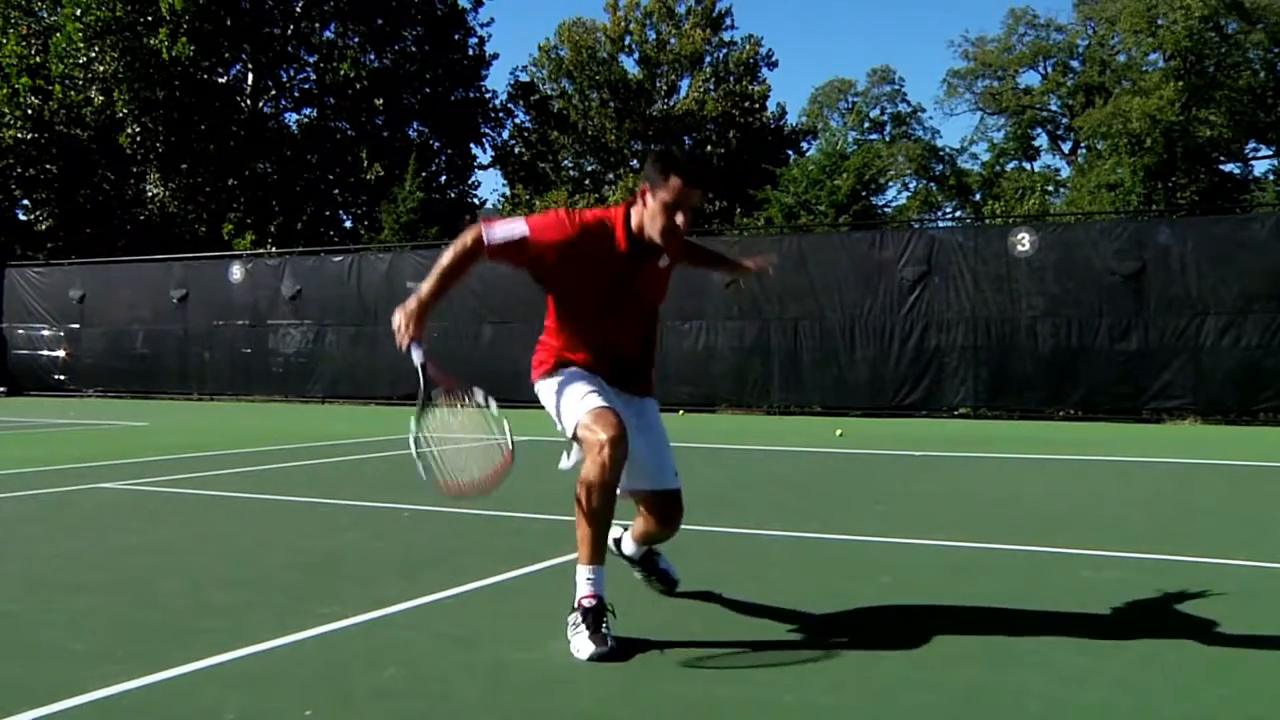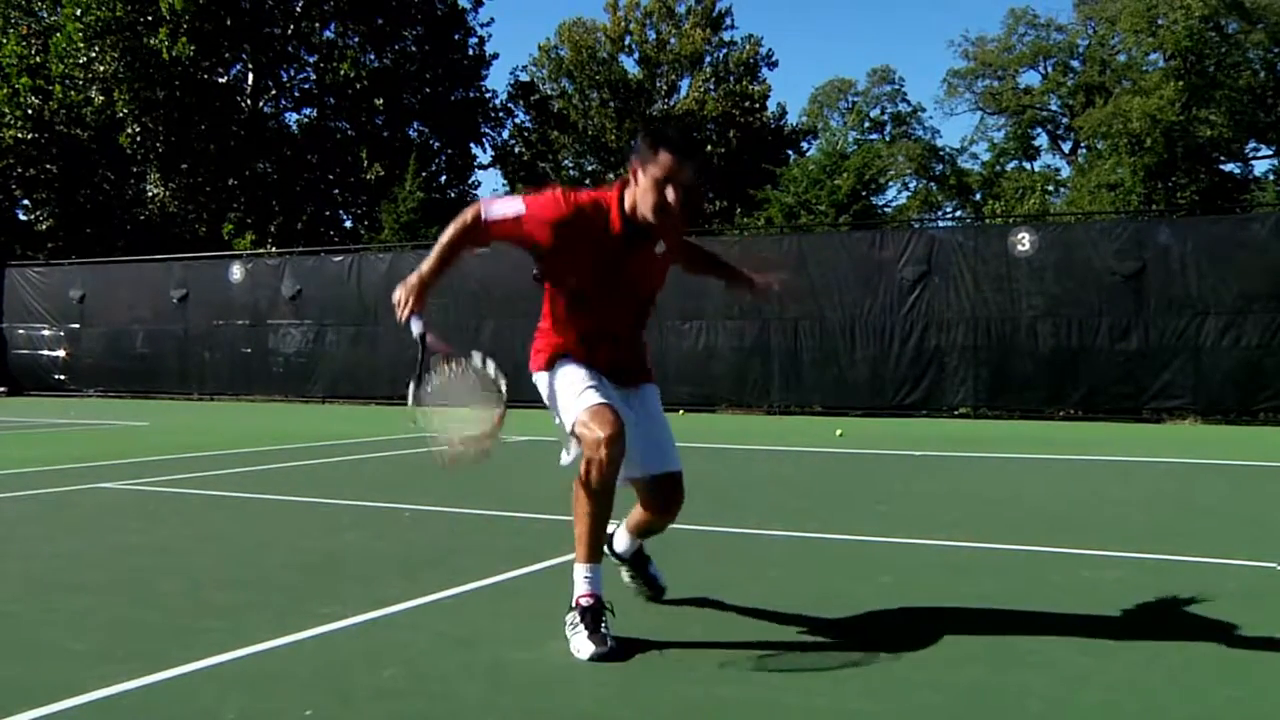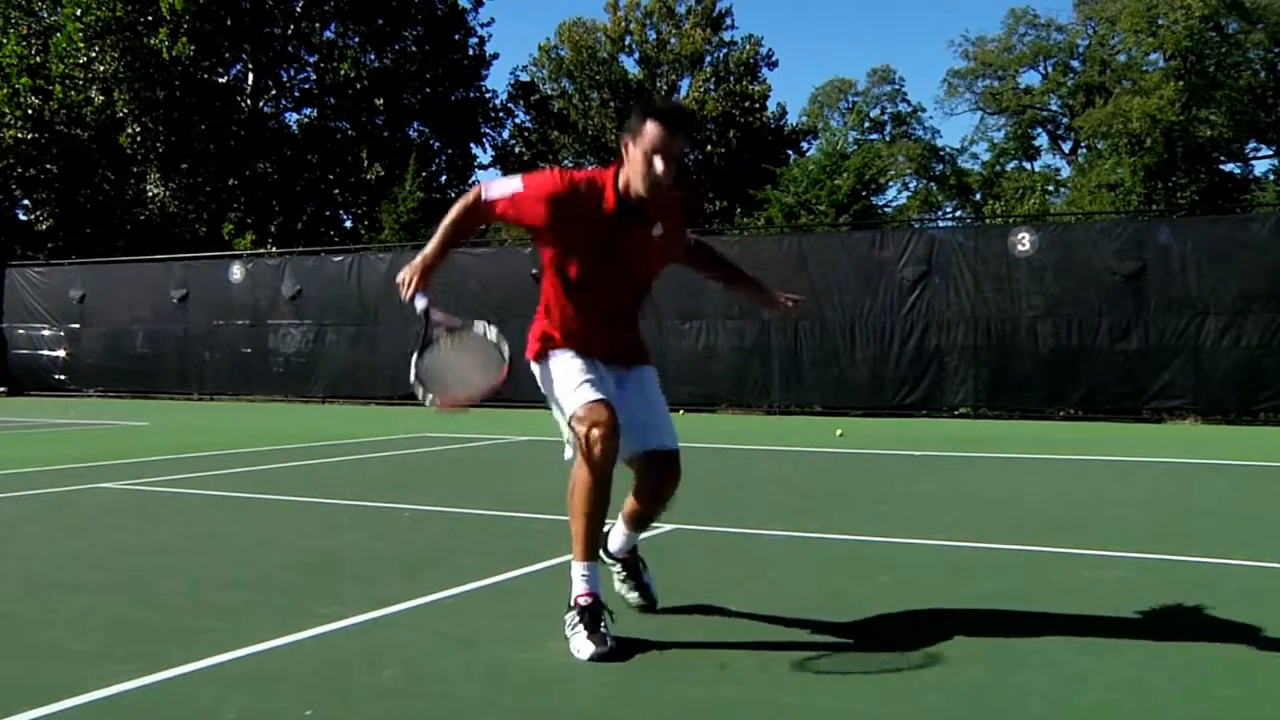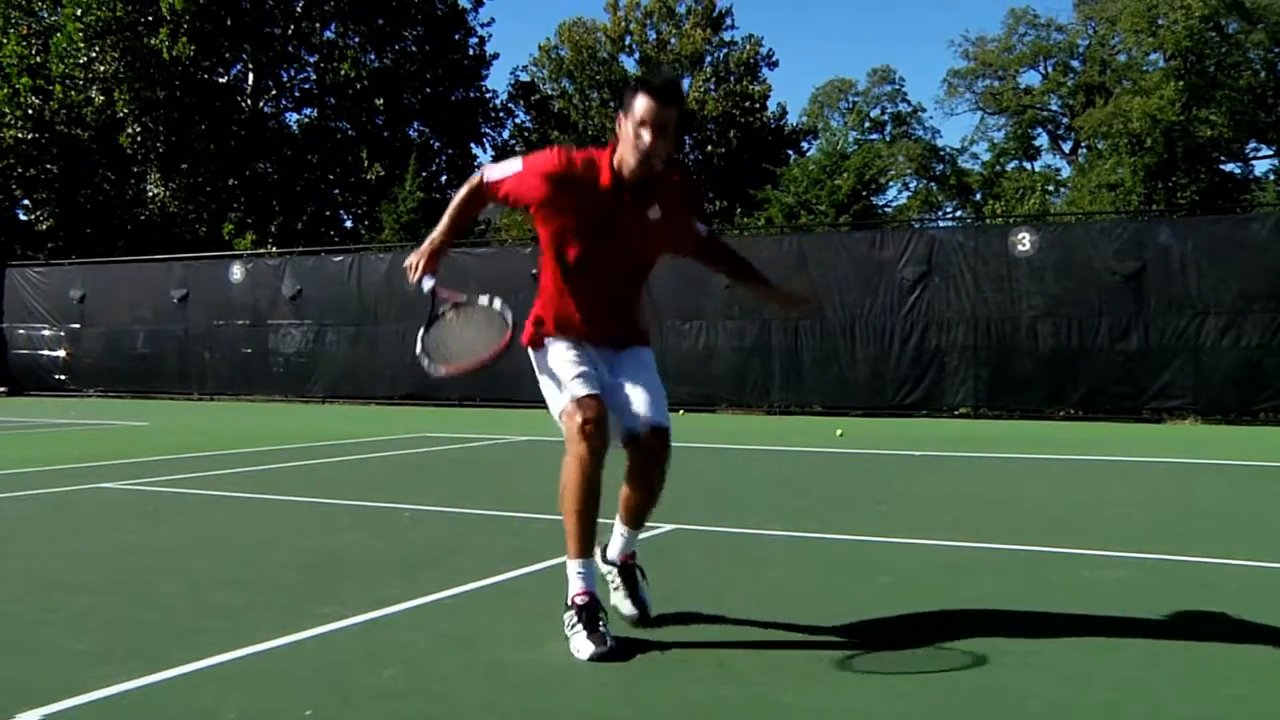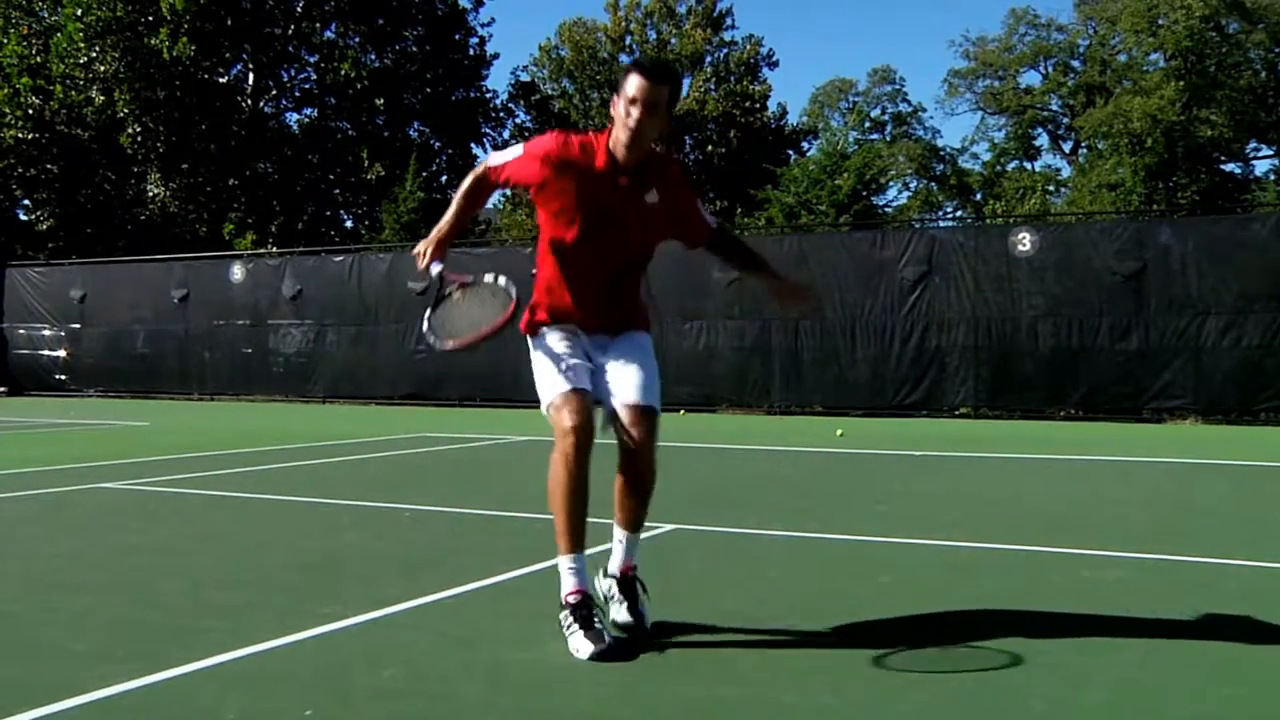
dt=0.1s
person 1, frame 1
left shoulder: (666, 238)
right shoulder: (575, 232)
right elbow: (478, 237)
left wrist: (732, 265)
right wrist: (421, 299)
left hip: (633, 384)
right hip: (571, 371)
left knee: (667, 516)
right knee: (609, 439)
left ankle: (634, 543)
right ankle: (588, 603)
person 1, frame 2
left shoulder: (666, 227)
right shoulder: (568, 212)
right elbow: (473, 218)
left wrist: (743, 280)
right wrist: (421, 280)
left hip: (630, 373)
right hip: (567, 362)
left knee: (666, 495)
right knee: (606, 434)
left ankle: (626, 542)
right ankle: (584, 602)
person 1, frame 3
left shoulder: (667, 210)
right shoulder: (564, 191)
left elbow: (695, 252)
right elbow: (476, 199)
left wrist: (756, 290)
right wrist: (427, 259)
left hip: (628, 355)
right hip: (565, 346)
left knee: (662, 470)
right knee: (599, 425)
left ankle: (620, 543)
right ankle: (583, 600)
person 1, frame 4
left shoulder: (670, 195)
right shoulder: (558, 170)
left elbow: (705, 245)
right elbow: (478, 186)
left wrist: (765, 289)
right wrist: (433, 246)
left hip: (625, 343)
right hip: (561, 336)
left knee: (652, 448)
right knee: (585, 429)
left ankle: (619, 555)
right ankle: (579, 598)
person 1, frame 5
left shoulder: (669, 182)
right shoulder: (556, 153)
left elbow: (713, 236)
right elbow: (484, 174)
left wrist: (771, 278)
right wrist: (443, 233)
left hip: (624, 328)
right hip: (559, 324)
left knee: (638, 432)
right knee: (572, 426)
left ankle: (622, 570)
right ankle: (574, 596)
